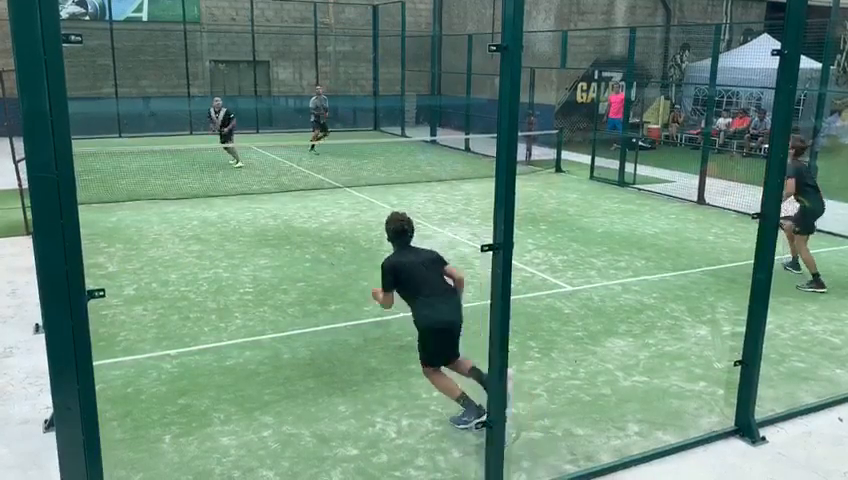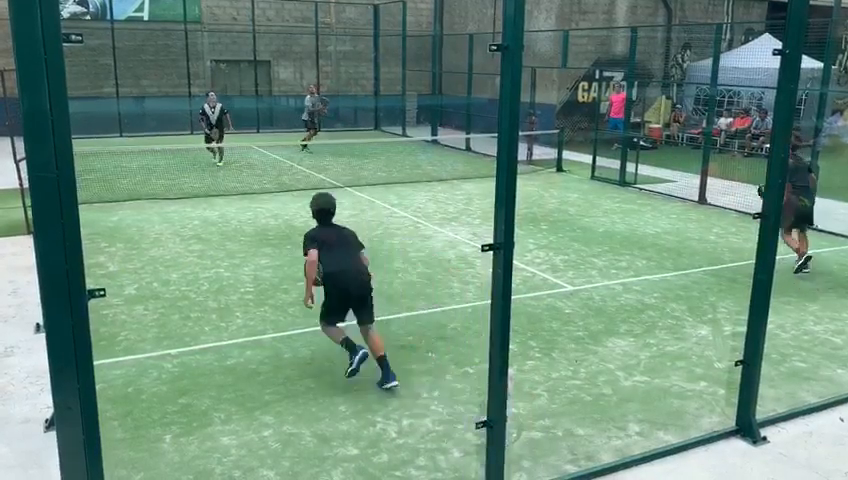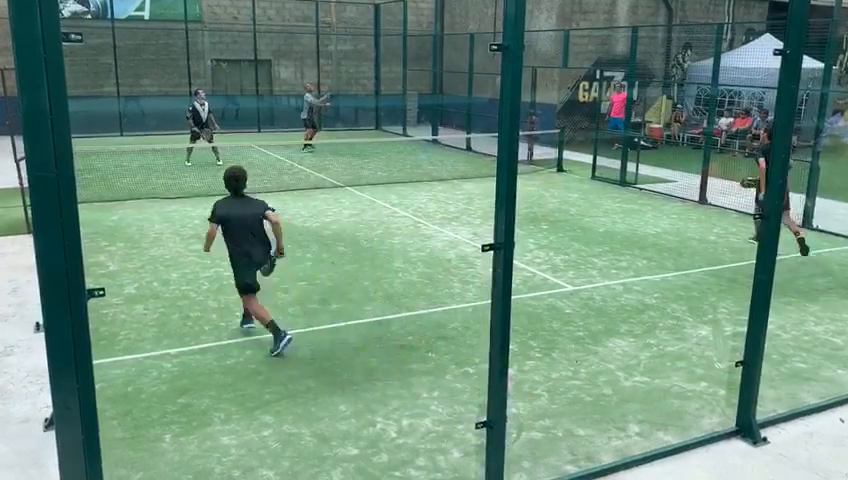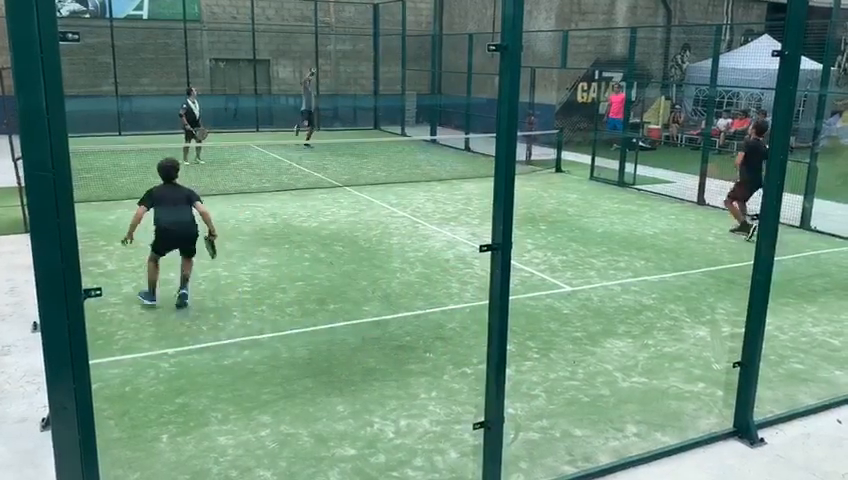
dt=0.3s
person 1, frame 1
left shoulder: (390, 264)
right shoulder: (430, 254)
left elbow: (388, 304)
right elbow: (459, 277)
left wrist: (377, 296)
right wrist: (456, 301)
left hip: (431, 322)
right hip: (453, 314)
left knee: (432, 370)
right knee: (453, 361)
left ankle: (474, 411)
right ankle: (489, 381)
person 1, frame 2
left shoulder: (312, 236)
right shoulder: (348, 233)
left elbow: (312, 261)
right elbow: (365, 261)
left wrist: (308, 290)
left hip: (337, 286)
right hip: (361, 282)
left knee: (328, 325)
right knee: (368, 330)
left ankle: (354, 350)
right ankle: (388, 374)
person 1, frame 3
left shoulder: (220, 206)
right shoulder: (258, 204)
left elbow: (211, 233)
right elbow: (275, 220)
left wrist: (207, 247)
right wrist: (280, 245)
left hip: (242, 256)
right hip: (262, 254)
left knee: (249, 300)
left ankle: (278, 334)
right ankle: (247, 316)
person 1, frame 4
left shoulder: (153, 192)
right shoulder: (188, 192)
left elbow: (139, 214)
right elbow: (203, 211)
left wrist: (129, 233)
right wrist: (212, 231)
left hip: (165, 233)
right hip: (188, 232)
left knee: (153, 257)
right knee: (188, 258)
left ankle: (151, 294)
right ankle: (183, 292)
person 2, frame 1
left shoulder: (792, 166)
right shoulder: (801, 165)
left elbow: (790, 190)
left hip: (809, 206)
right hip: (816, 204)
left knee: (800, 244)
right knee: (788, 227)
left ankle: (817, 281)
right ankle: (794, 263)
person 2, frame 2
right shoulder: (804, 162)
right elbow: (814, 181)
left hip: (793, 199)
right hip: (807, 200)
left knee: (786, 235)
right knee: (802, 233)
left ankle: (802, 255)
right ankle: (802, 258)
person 2, frame 3
left shoulder: (763, 149)
left elbow: (762, 167)
left wrist: (762, 190)
left hip: (768, 185)
left knee: (759, 207)
right knee: (785, 217)
left ankle: (758, 236)
right ankle: (799, 236)
person 2, frame 4
left shoulder: (748, 143)
right shoulder: (764, 147)
left elbow: (738, 162)
left wrist: (739, 171)
left hip: (746, 180)
right hip: (757, 181)
left knee: (728, 202)
right knee: (740, 201)
left ankle: (746, 226)
right ankle: (743, 226)
